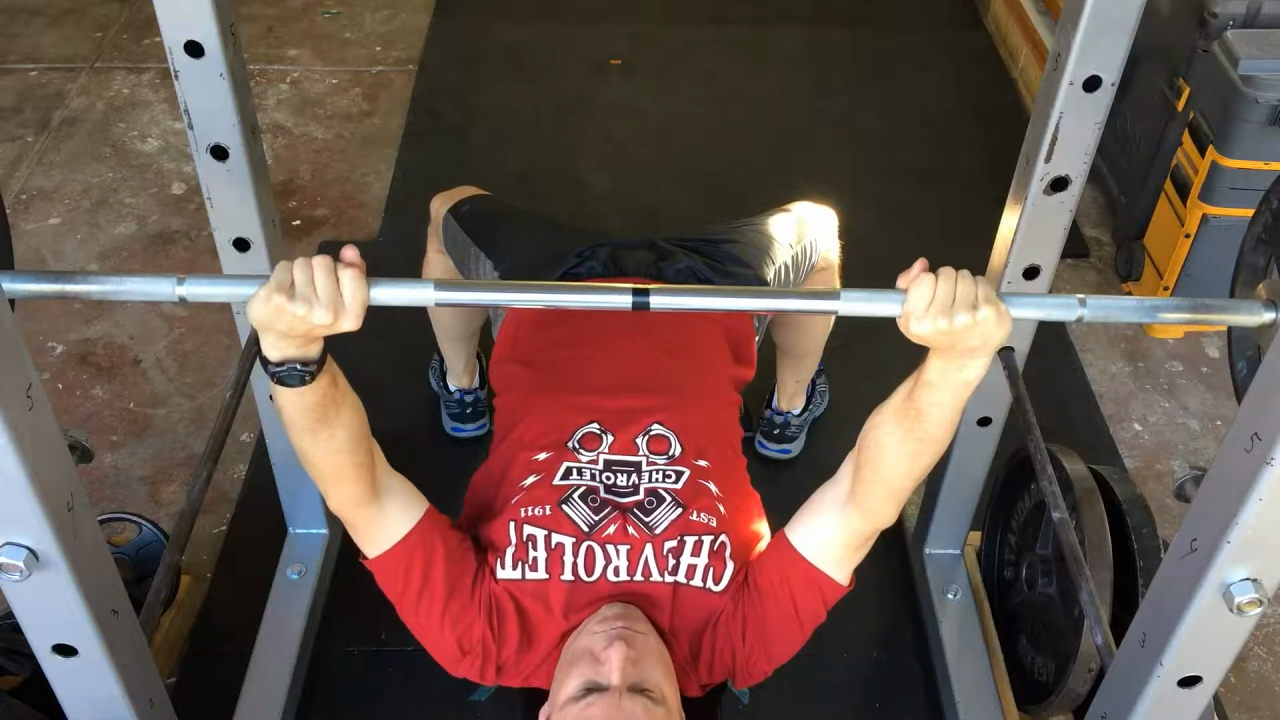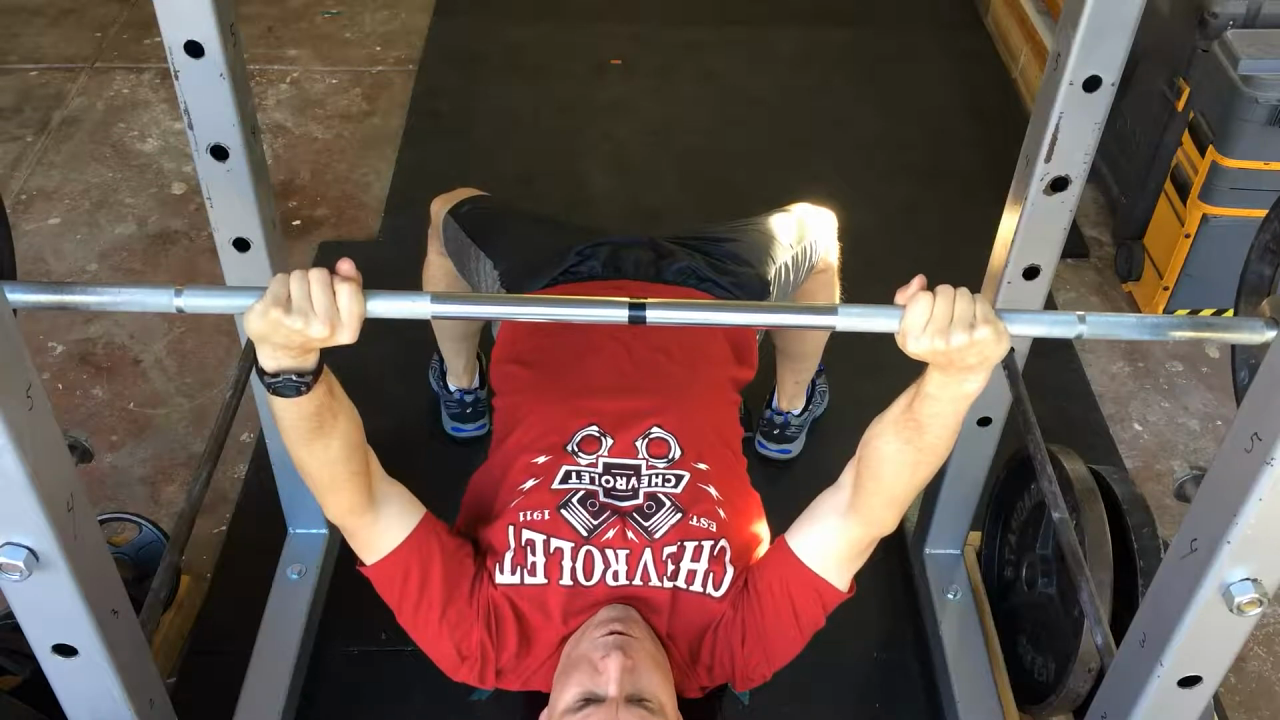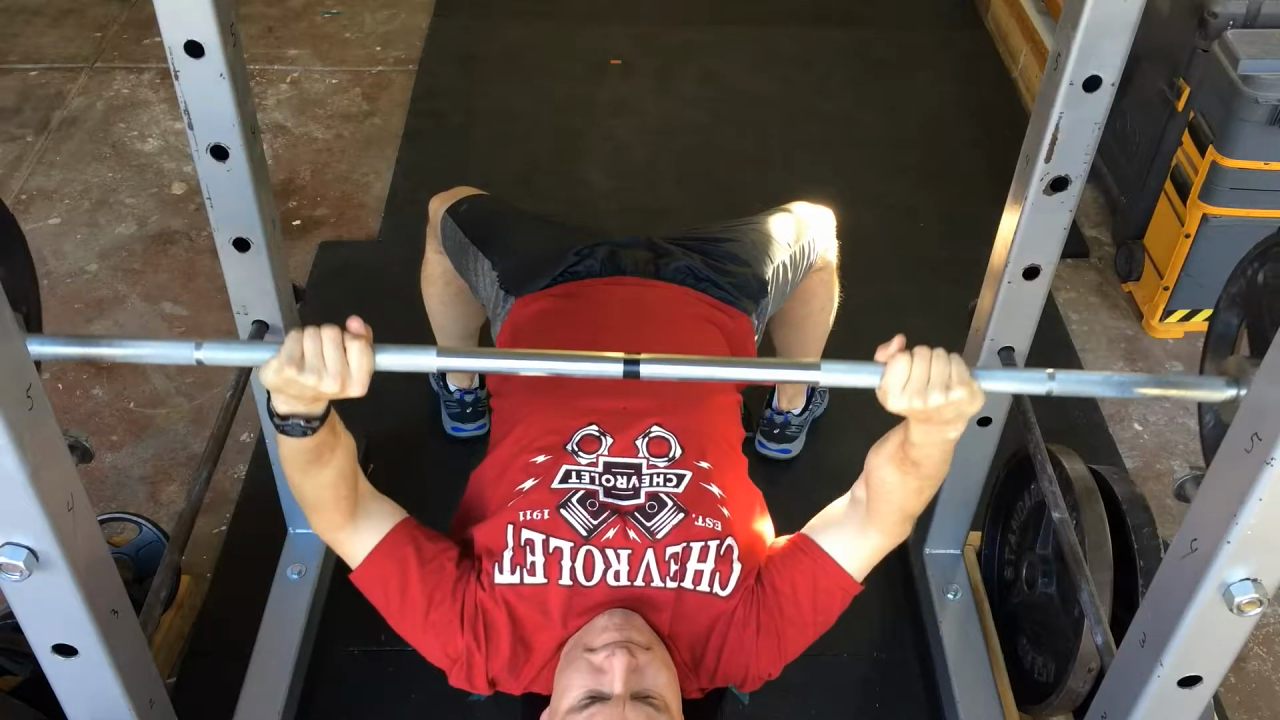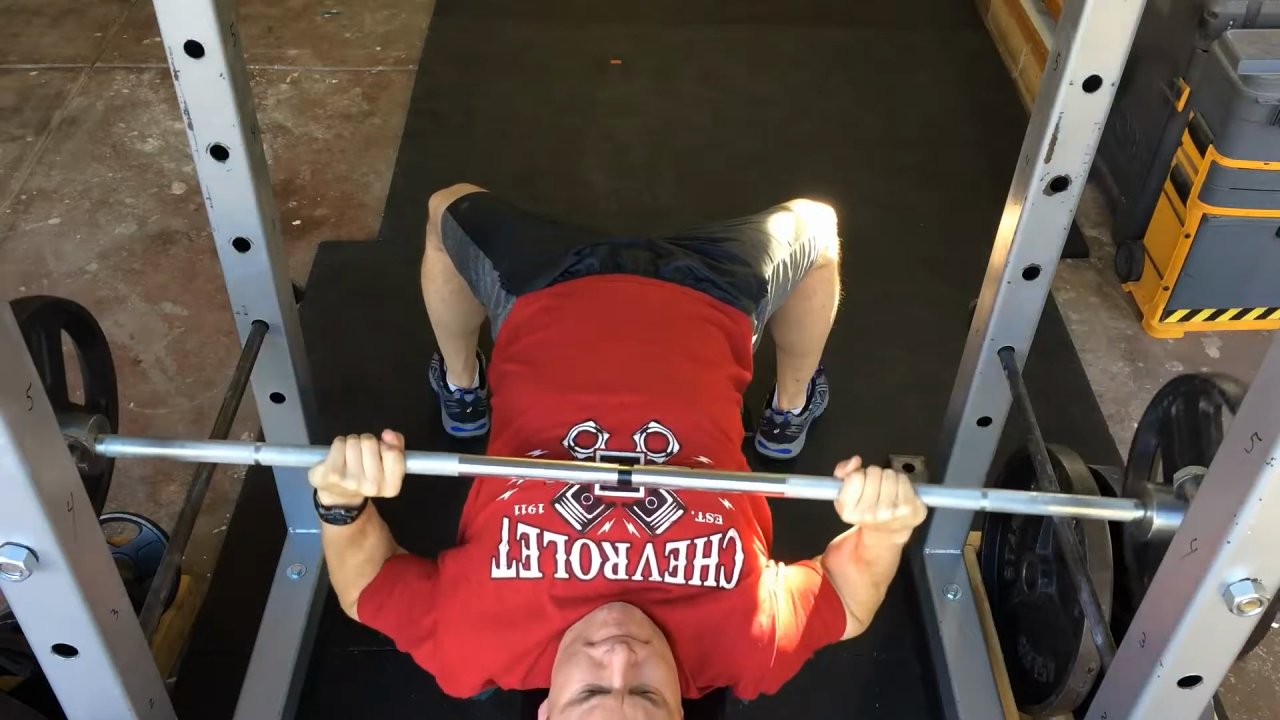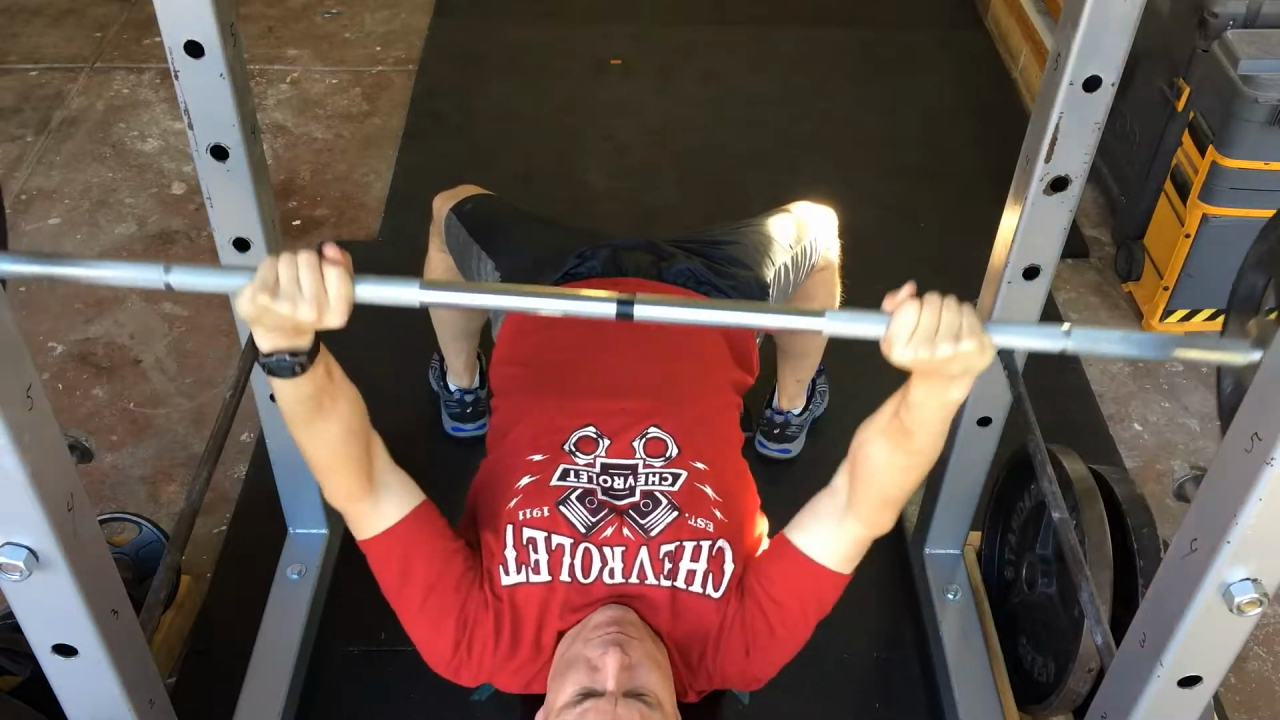
dt=1s
person 1, frame 1
left shoulder: (482, 635)
right shoulder: (736, 639)
left elbow: (360, 491)
right elbow: (865, 499)
left wrist: (292, 348)
right wrist: (957, 355)
left knee: (456, 211)
right knee: (813, 227)
left ankle: (462, 394)
person 1, frame 2
left shoulder: (485, 641)
right shoulder: (737, 642)
left elbow: (357, 500)
right elbow: (865, 506)
left wrist: (289, 359)
right wrist: (957, 371)
left knee: (455, 213)
right knee: (813, 228)
person 1, frame 3
left shoulder: (483, 642)
right shoulder: (741, 640)
left elbow: (345, 515)
right elbow: (877, 513)
left wrist: (300, 406)
right wrist: (936, 423)
left knee: (453, 211)
right knee: (811, 226)
person 1, frame 4
left shoulder: (474, 640)
right shoulder: (742, 642)
left elbow: (364, 590)
right elbow: (849, 604)
left wrist: (342, 502)
right wrist: (883, 529)
left knee: (453, 208)
right knee: (811, 223)
person 1, frame 5
left shoulder: (478, 645)
right shoulder: (739, 648)
left elbow: (363, 487)
right elbow: (859, 507)
left wrist: (289, 344)
right wrist: (939, 377)
left knee: (456, 207)
right knee: (812, 224)
